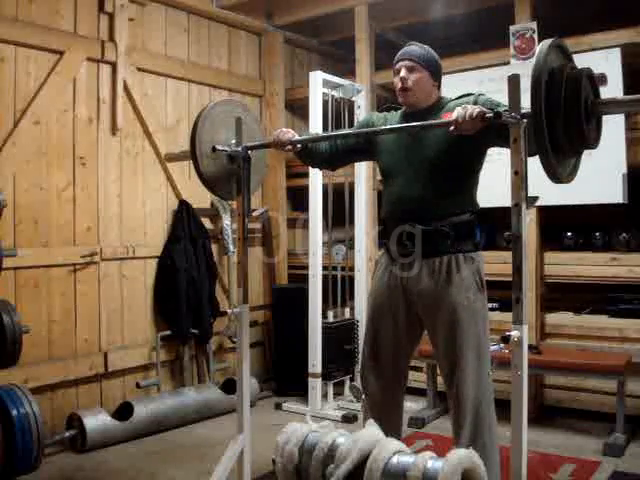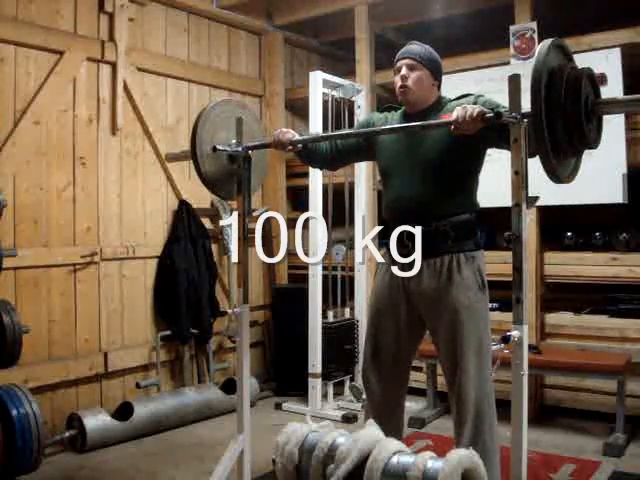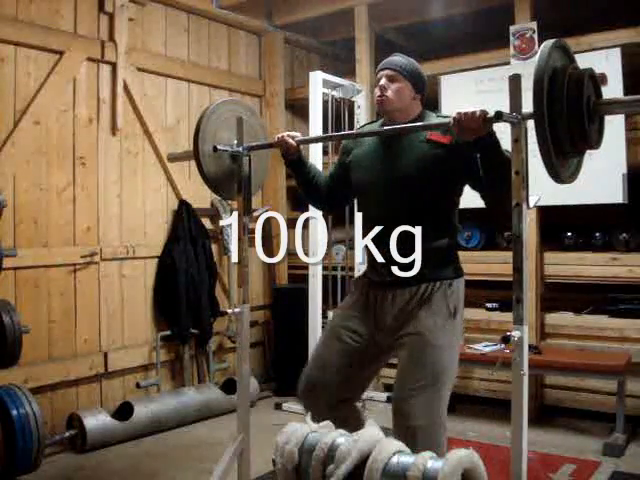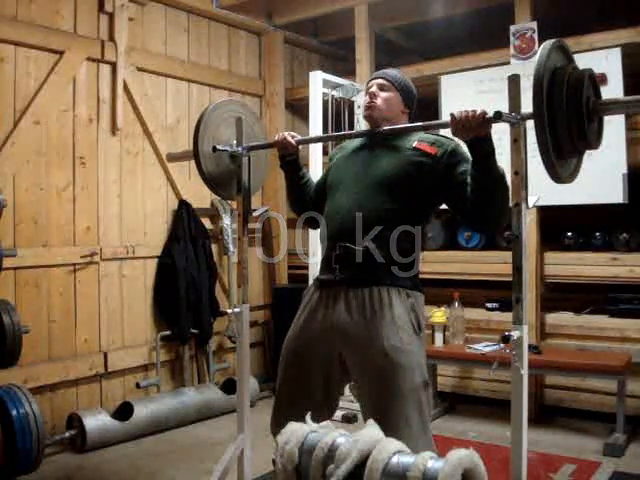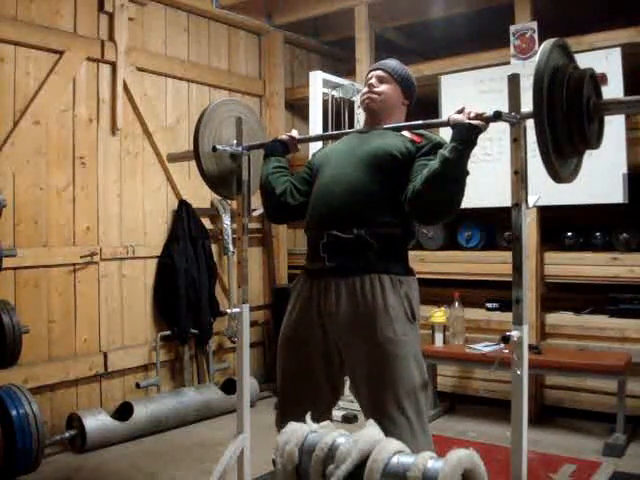
dt=1s
person 1, frame 1
left shoulder: (468, 108)
right shoulder: (379, 125)
right elbow: (329, 153)
left wrist: (485, 117)
right wrist: (295, 143)
left hip: (450, 262)
right hip: (393, 262)
left knee: (467, 381)
right knee: (378, 376)
person 1, frame 2
left shoulder: (466, 110)
right shoulder: (380, 125)
right elbow: (331, 154)
left wrist: (484, 119)
right wrist: (296, 144)
left hip: (451, 261)
right hip: (395, 262)
left knee: (468, 381)
right knee: (380, 376)
person 1, frame 3
left shoulder: (451, 136)
right shoulder: (359, 142)
left elbow: (502, 198)
right elbow: (329, 199)
left wrist: (484, 139)
right wrist: (295, 160)
left hip: (428, 291)
right hip: (371, 288)
left knee: (415, 416)
right knee: (318, 394)
person 1, frame 4
left shoulder: (435, 150)
right shoulder: (343, 154)
left elbow: (486, 216)
right elbow: (311, 210)
left wrist: (480, 146)
right wrist: (290, 163)
left hip: (386, 300)
right hip: (323, 295)
left knee: (402, 440)
right knee: (290, 424)
person 1, frame 5
left shoulder: (420, 144)
right shoulder: (331, 150)
left elbow: (431, 206)
right elbow: (282, 205)
left wrist: (462, 139)
right wrist: (276, 153)
left hip: (376, 286)
right hip: (312, 286)
left knee: (398, 426)
right knee: (297, 422)
